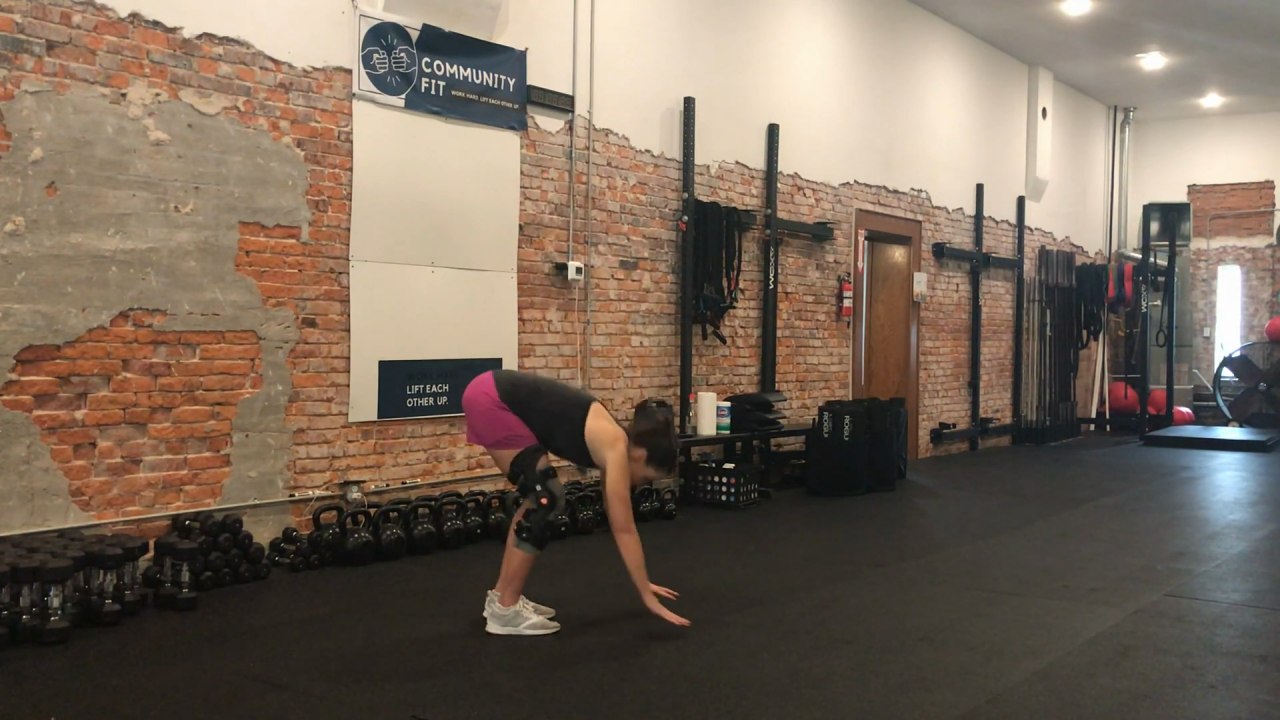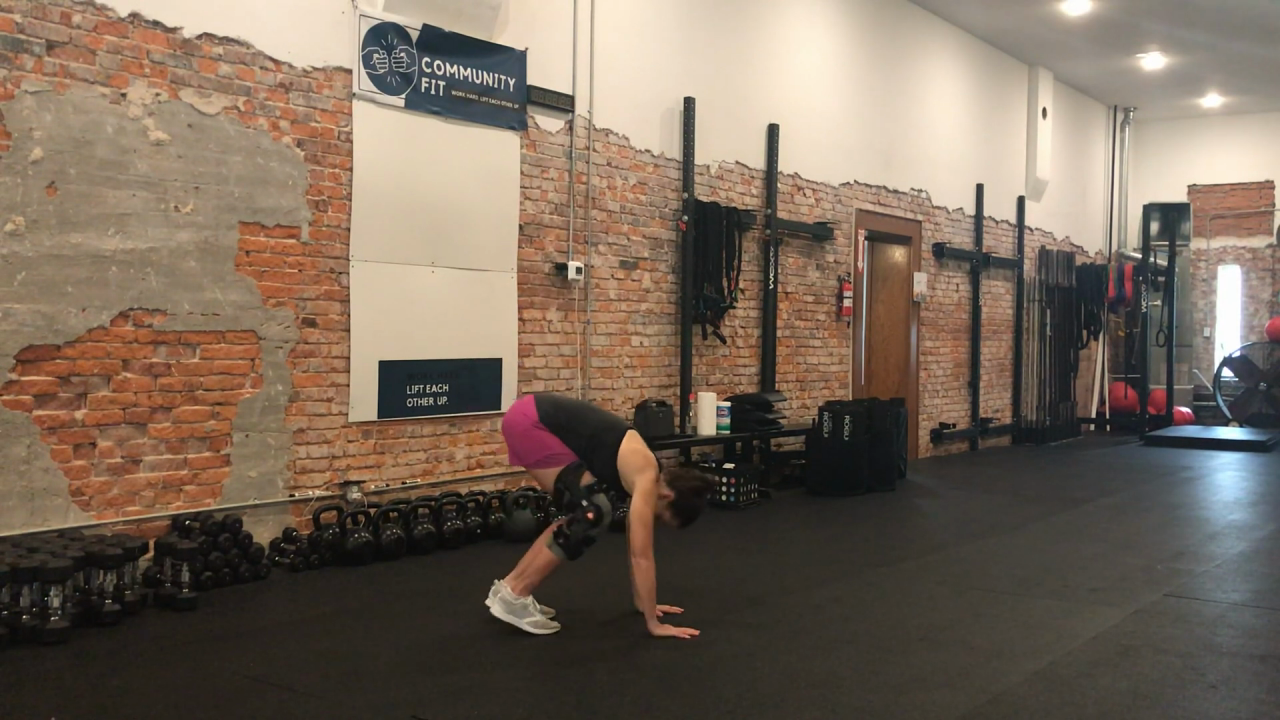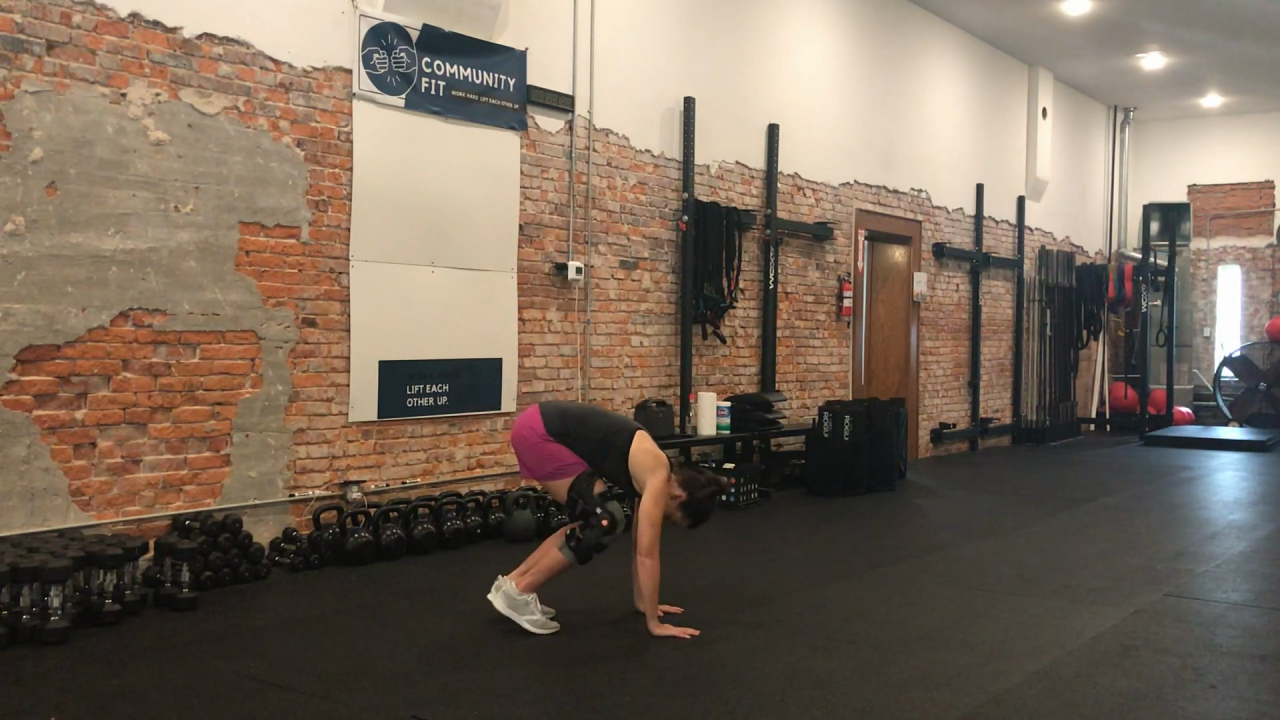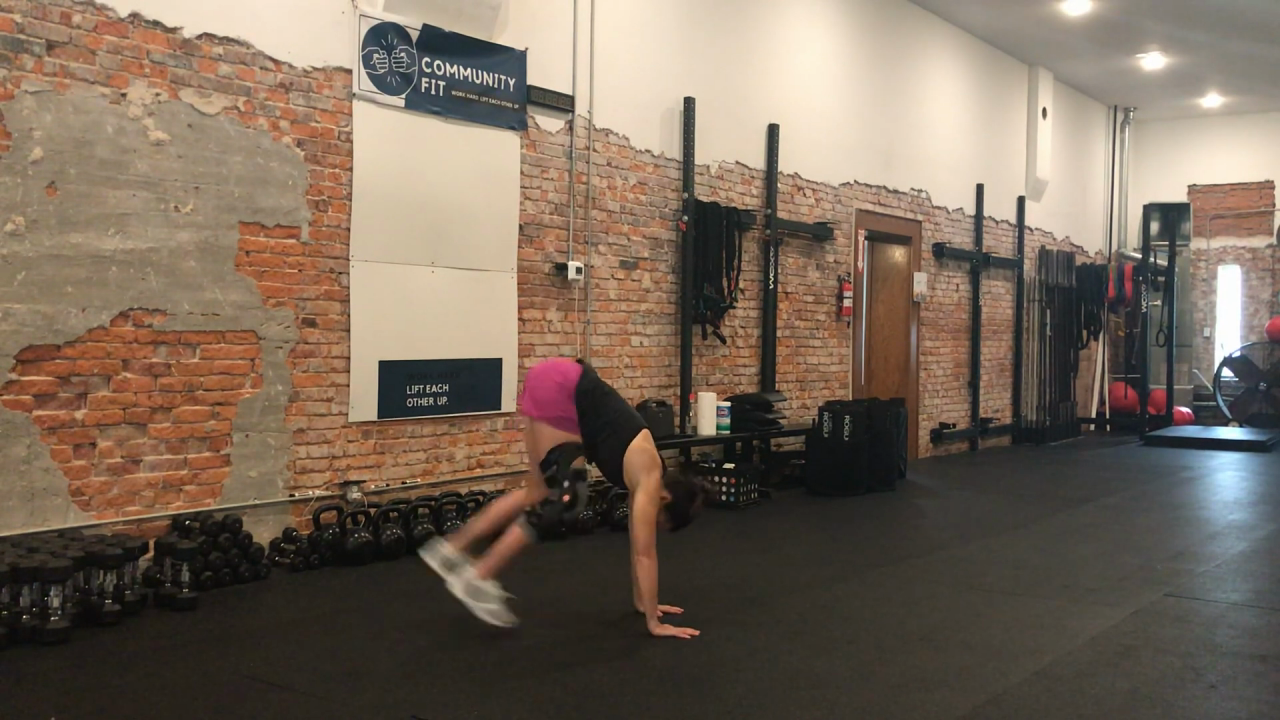
dt=0.4s
person 1, frame 1
left shoulder: (611, 441)
right shoulder: (617, 450)
left elbow: (620, 525)
right elbow: (624, 530)
left wrist: (643, 582)
right wrist: (648, 597)
left hip: (492, 396)
right hip: (492, 400)
left knee: (540, 498)
right knee: (546, 498)
left ankle: (503, 595)
right ankle: (506, 609)
person 1, frame 2
left shoulder: (642, 471)
right shoulder: (646, 478)
left elbow: (637, 547)
right elbow: (641, 555)
left wrist: (641, 601)
right wrist: (654, 624)
left hip: (534, 419)
right hip: (531, 421)
left knee: (584, 516)
right knee: (594, 513)
left ankle: (511, 587)
right ankle: (514, 595)
person 1, frame 3
left shoulder: (649, 475)
right shoulder: (658, 478)
left elbow: (639, 546)
right elbow: (647, 554)
left wrist: (641, 601)
right wrist: (654, 623)
left hip: (541, 429)
right hip: (540, 431)
left knee: (594, 523)
right knee: (606, 521)
left ankle: (513, 582)
right ankle: (518, 592)
person 1, frame 4
left shoulder: (643, 468)
right shoulder: (649, 481)
left elbow: (640, 548)
right elbow: (644, 552)
left wrist: (643, 602)
right wrist: (654, 622)
left hip: (557, 382)
right hip: (559, 386)
left knee: (540, 491)
right knee: (563, 496)
left ankle: (452, 549)
right ankle: (479, 578)
